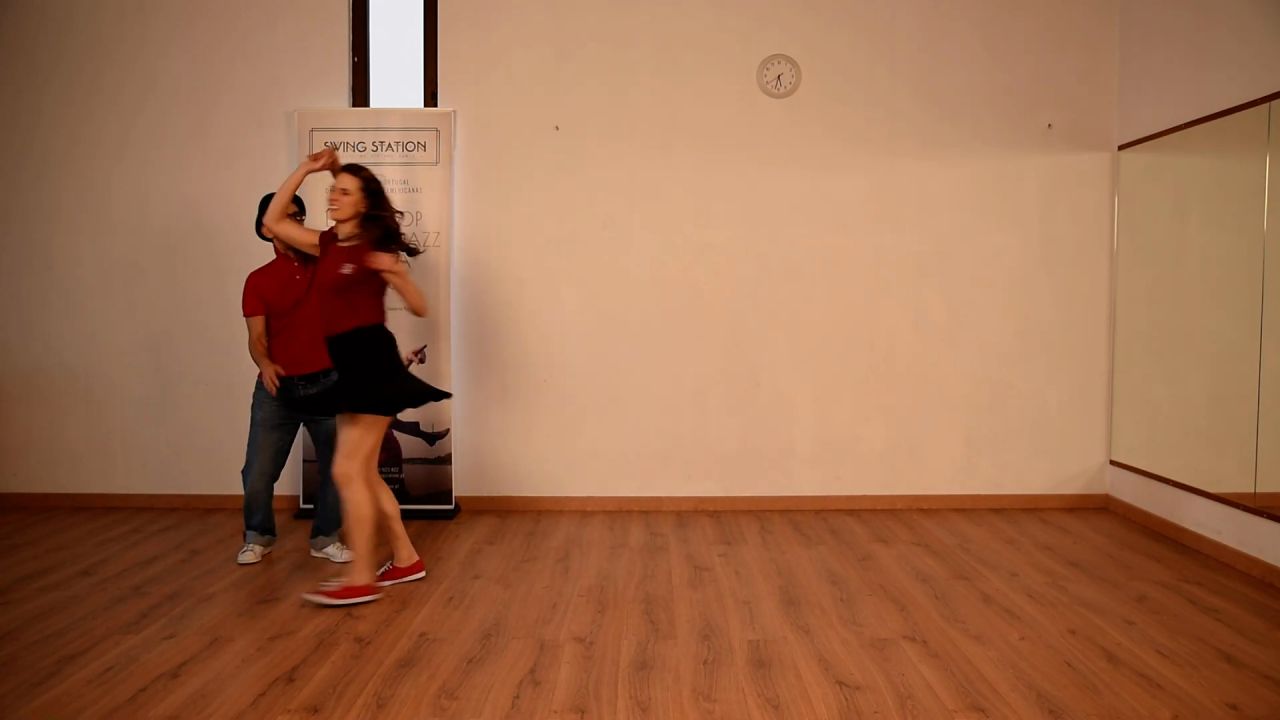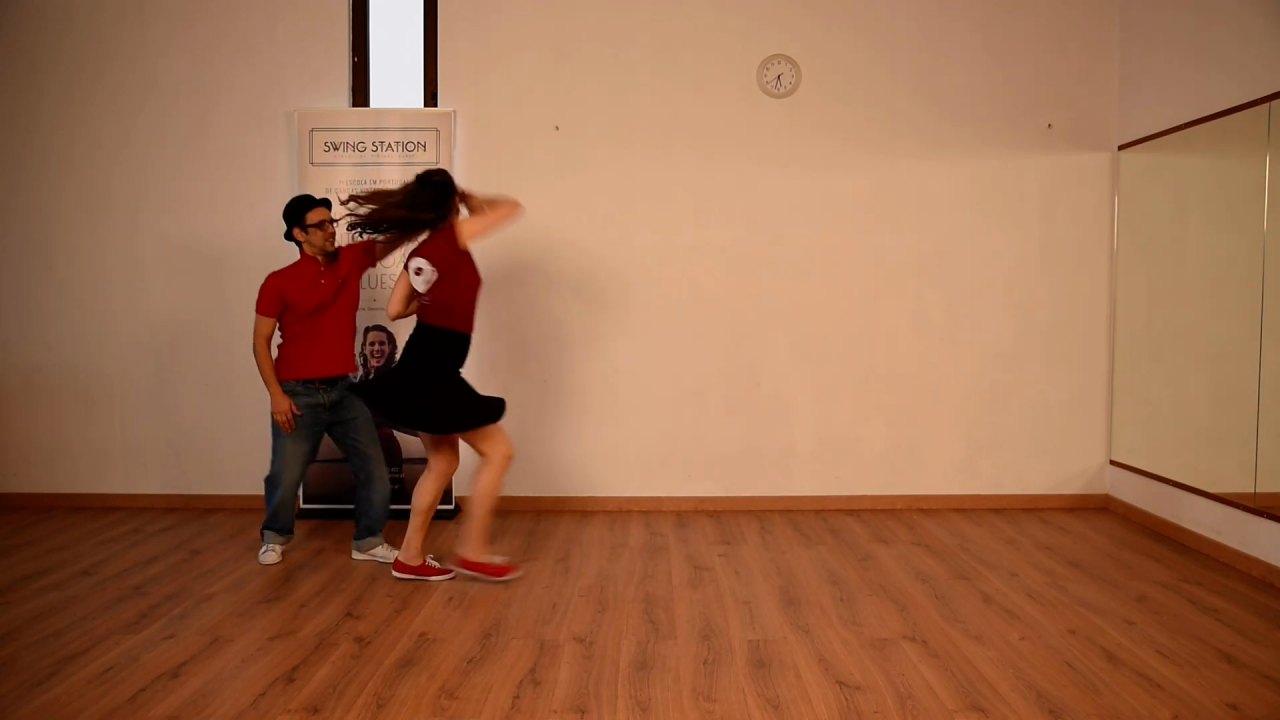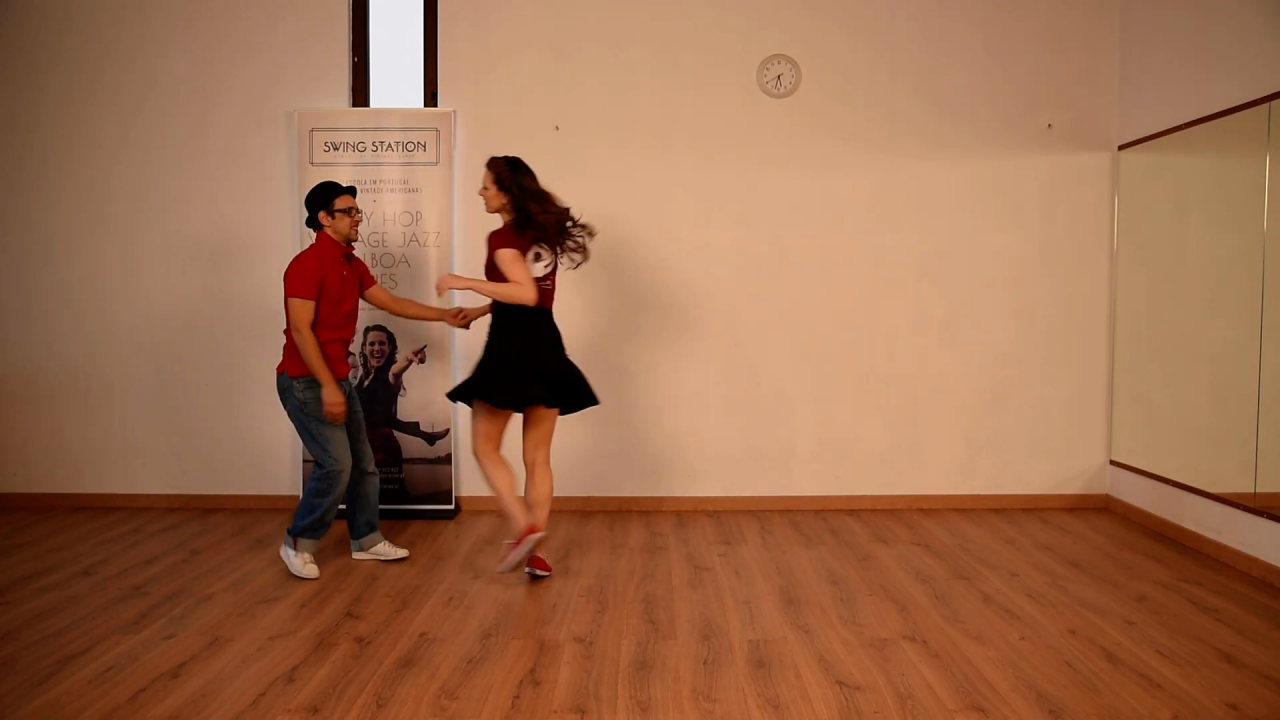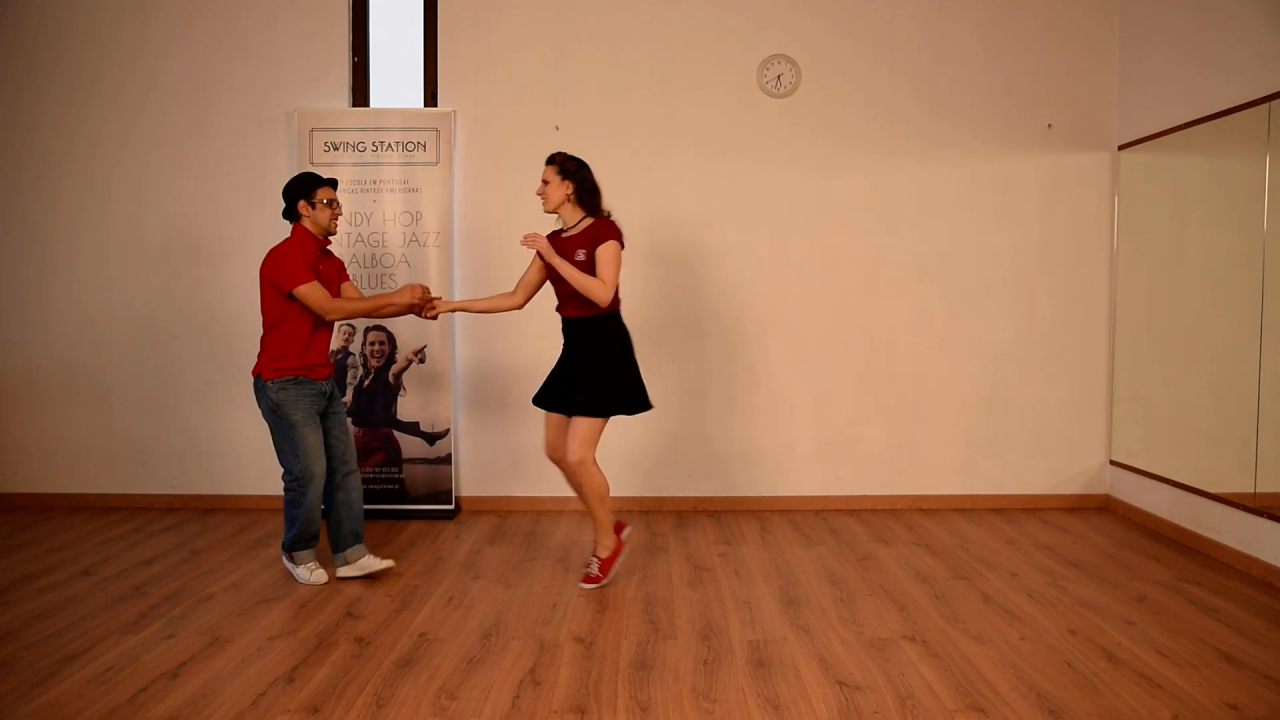
dt=0.4s
person 1, frame 1
left shoulder: (375, 248)
right shoulder: (328, 242)
left elbow: (420, 308)
right elbow: (273, 221)
left wrist: (397, 272)
right wrist: (306, 168)
left hip: (372, 366)
right hip: (356, 369)
left knee: (348, 471)
right knee: (361, 471)
left ankle: (360, 577)
right ankle: (406, 559)
person 1, frame 2
left shoulder: (420, 253)
right shoulder: (451, 238)
left elbow: (394, 311)
right elbow: (509, 208)
right wrist: (478, 203)
left hip: (426, 362)
right hip: (433, 366)
left knee: (443, 463)
right knee: (498, 452)
left ankle: (410, 557)
right ankle: (472, 551)
person 1, frame 3
left shoulder: (503, 239)
right shoulder: (548, 234)
left elbow: (526, 295)
left wrist: (465, 282)
right wrist: (478, 310)
left hip: (511, 346)
right hip: (546, 345)
left knee: (486, 449)
right knee: (537, 458)
left ankle: (524, 526)
right ankle: (534, 553)
person 1, frame 4
left shoulder: (604, 231)
right shoulder: (553, 242)
left elbow: (603, 295)
right elbow: (516, 299)
left wrist: (555, 260)
right wrist: (452, 304)
left hip: (605, 348)
right hip: (577, 349)
left knee: (578, 455)
right knee: (556, 449)
left ankle: (606, 544)
right ankle: (610, 527)
person 2, frame 1
right shoulder: (259, 280)
right elbow: (257, 339)
right wrist: (265, 364)
left hip: (327, 382)
right hip: (280, 386)
left knee: (336, 467)
right knee: (258, 470)
left ankle: (325, 539)
right ankle: (258, 538)
person 2, frame 2
left shoulder: (352, 260)
right shoulder: (279, 282)
left elbow: (394, 237)
right elbow: (261, 342)
right wrist: (276, 394)
left hip: (343, 389)
right hip: (299, 392)
left knee: (373, 468)
right knee: (285, 477)
left ankle: (368, 542)
right ankle: (275, 536)
person 2, frame 3
left shoulder: (353, 266)
right shoulder: (306, 265)
left elbow: (391, 303)
right elbow: (301, 331)
left wrist: (446, 314)
right wrist: (326, 386)
left hip: (339, 382)
right hip: (305, 382)
left knee: (363, 465)
right knee: (336, 464)
left ankle: (366, 540)
right ankle: (298, 542)
person 2, frame 4
left shoulder: (330, 261)
right shoulder: (285, 256)
left elbow: (360, 303)
right elbow: (328, 309)
left wrist: (409, 307)
right wrist: (395, 299)
left hip: (324, 382)
right hip: (285, 384)
left knee: (344, 469)
right knee: (308, 472)
left ankle: (349, 554)
right ankle: (299, 555)
